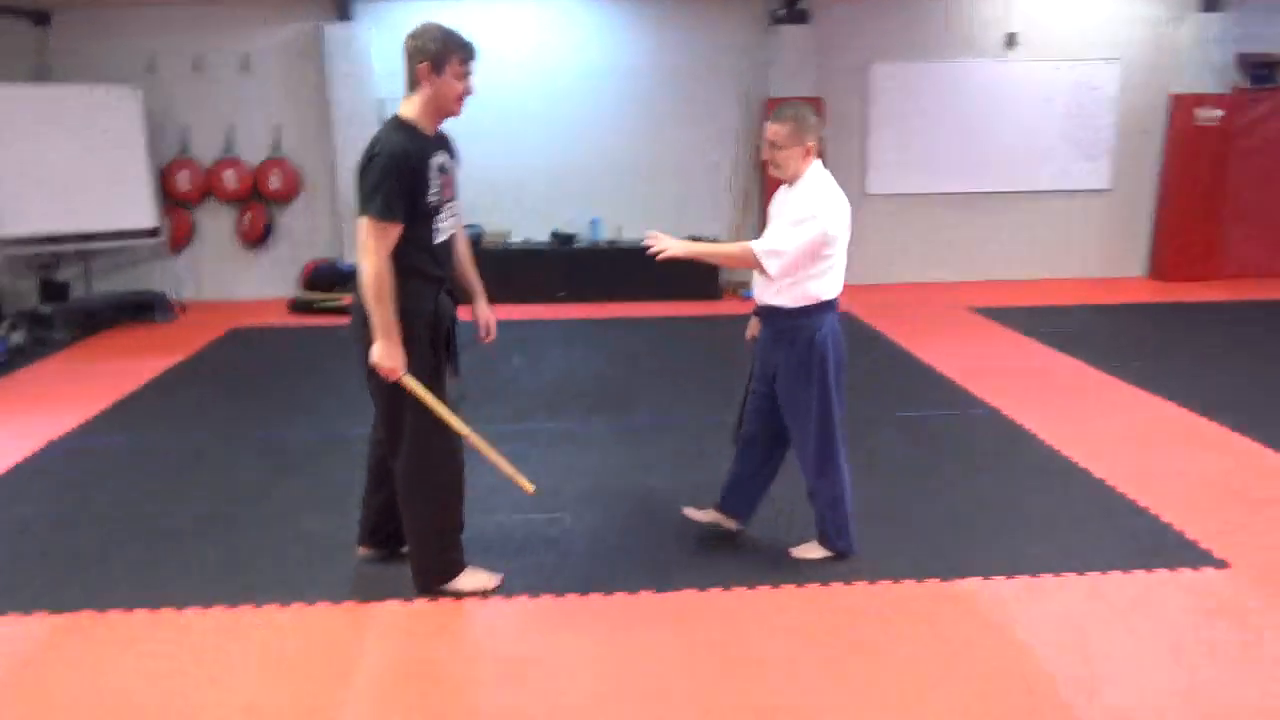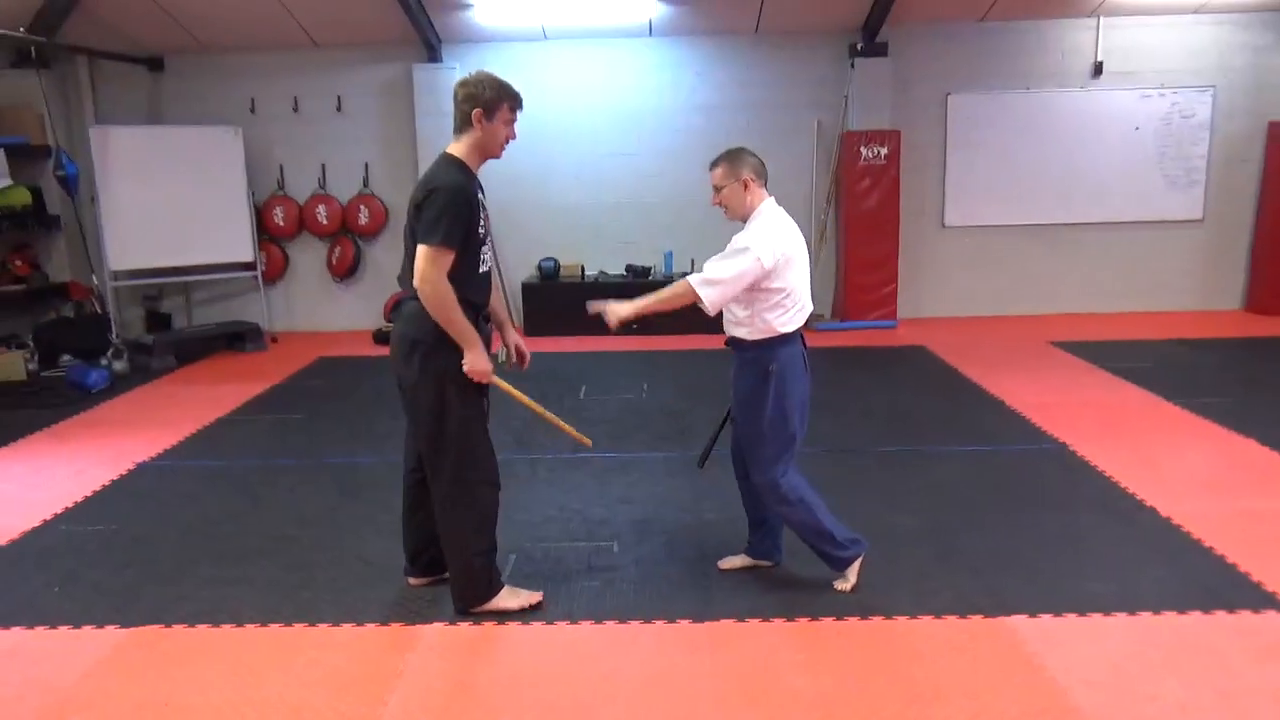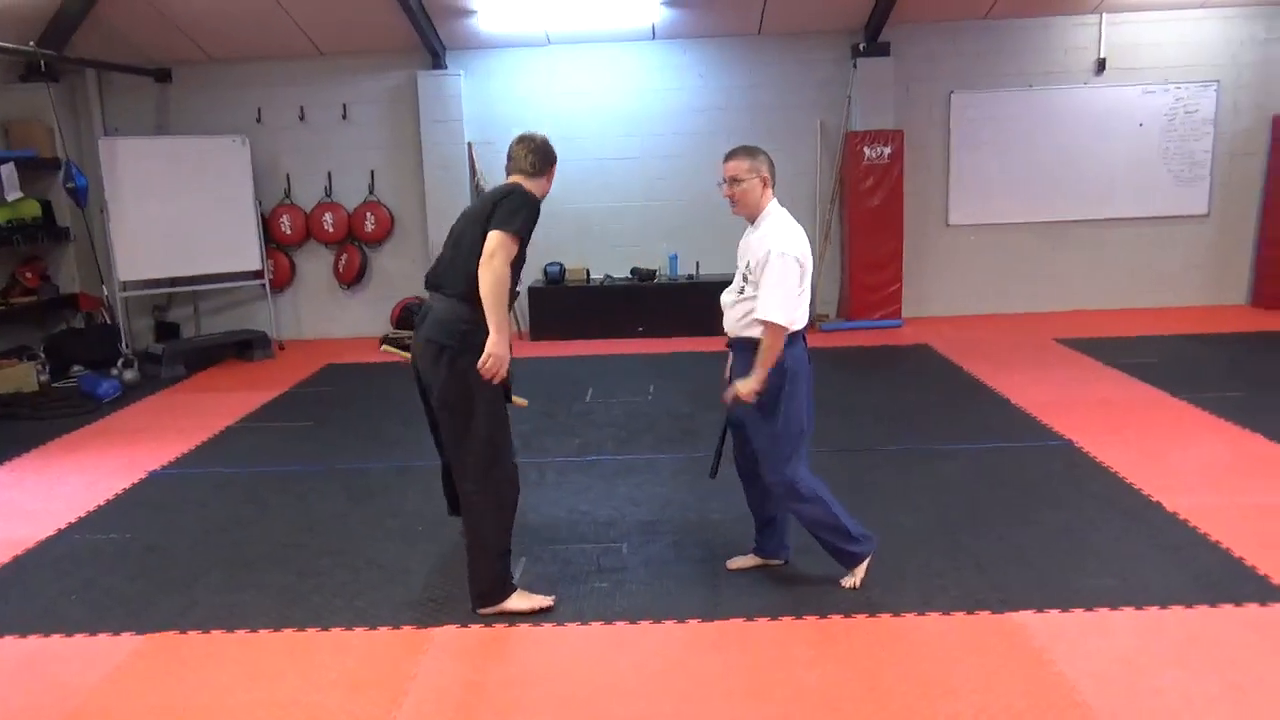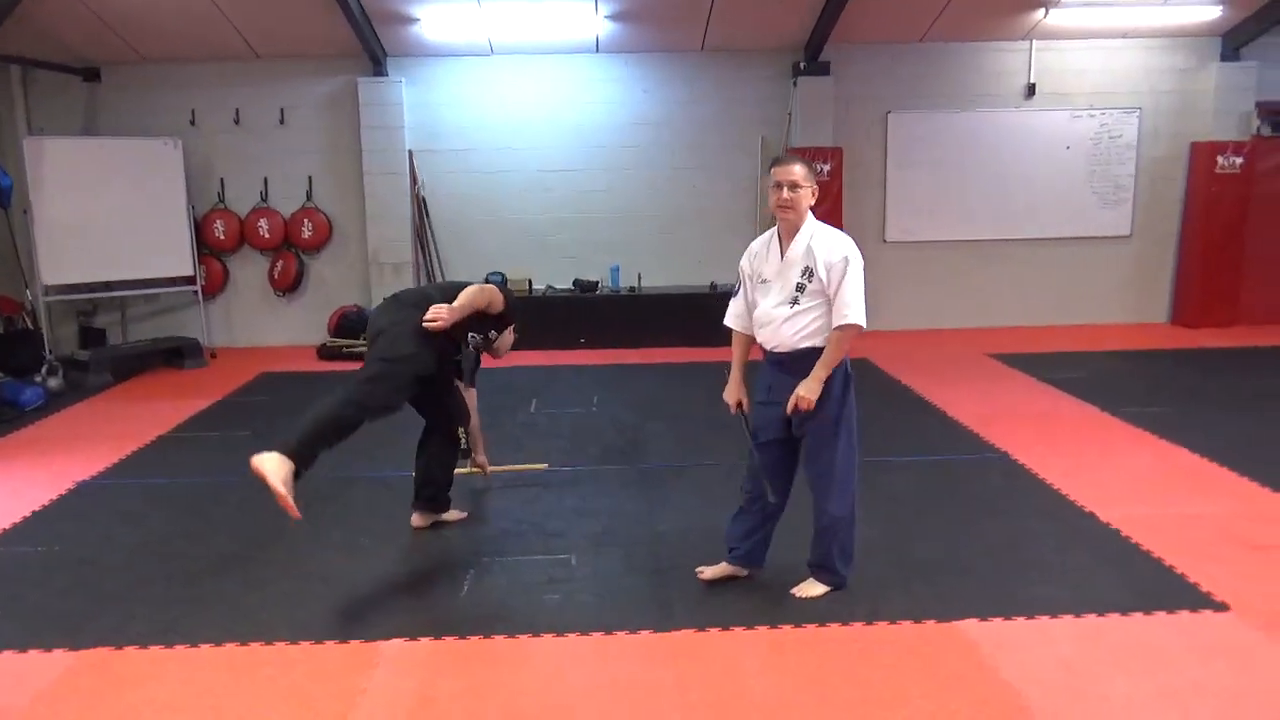
dt=0.7s
person 1, frame 1
left shoulder: (440, 144)
right shoulder: (394, 152)
right elbow: (373, 252)
left wrist: (477, 297)
right wrist: (385, 340)
left hip: (429, 308)
right hip: (401, 315)
left knee: (400, 429)
right knee: (429, 442)
left ankle: (381, 533)
right ankle: (440, 566)
person 1, frame 2
left shoulder: (465, 182)
right shoulder: (450, 187)
left elbow: (479, 270)
right elbow: (428, 278)
left wrist: (505, 328)
right wrist: (472, 346)
left hip: (438, 342)
right hip: (435, 345)
left knee: (431, 457)
right knee: (467, 466)
left ankle: (426, 562)
right ankle: (479, 588)
person 1, frame 3
left shoulder: (490, 203)
right shoulder: (523, 202)
right elbow: (494, 259)
right wrist: (499, 336)
left hip: (433, 336)
right hip: (458, 340)
left knee: (462, 440)
right knee: (492, 463)
left ankle: (465, 504)
right ankle: (493, 590)
person 1, frame 4
left shoulder: (467, 348)
right shoulder: (503, 305)
left elbow: (466, 402)
right elbow: (482, 293)
left wrist: (476, 451)
right wrist: (455, 312)
right hip: (406, 325)
left knee: (452, 417)
right knee: (370, 394)
left ankle: (430, 506)
right ankle: (282, 461)
person 2, frame 1
left shoulder: (819, 202)
right shoulder: (791, 192)
left elbow: (760, 256)
left wrist: (688, 249)
right wrist: (763, 314)
left hip: (808, 334)
right hip: (781, 328)
left knee: (815, 438)
right knee: (760, 427)
left ankle: (835, 537)
right ankle: (732, 510)
person 2, frame 2
left shoulder: (762, 238)
right shoulder: (770, 225)
left elbow: (700, 289)
left wrist: (632, 306)
right wrist: (742, 350)
left hip: (772, 363)
right hip: (765, 356)
left knee: (772, 470)
right knee: (748, 460)
left ankle: (844, 551)
right ankle: (764, 548)
person 2, frame 3
left shoulder: (781, 237)
right shoulder: (753, 234)
left elbow: (779, 318)
left wrist: (756, 377)
right wrist: (737, 361)
left hip: (776, 364)
right hip: (752, 359)
left knee: (784, 471)
right knee: (751, 463)
left ankle: (855, 548)
right ankle: (770, 548)
person 2, frame 4
left shoulder: (835, 247)
right shoulder: (757, 252)
left elbow: (849, 324)
right elbow: (743, 321)
left wrist: (815, 381)
right wrist: (735, 379)
left hip: (822, 372)
right hip: (774, 373)
left knee: (830, 478)
right knee: (763, 471)
left ankle: (828, 570)
right ankle: (741, 557)
